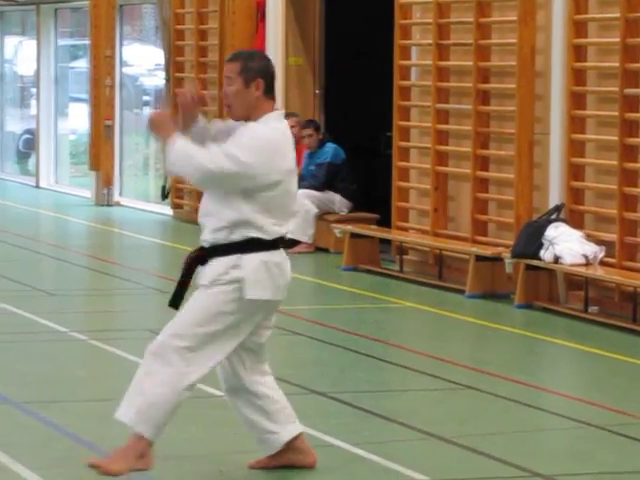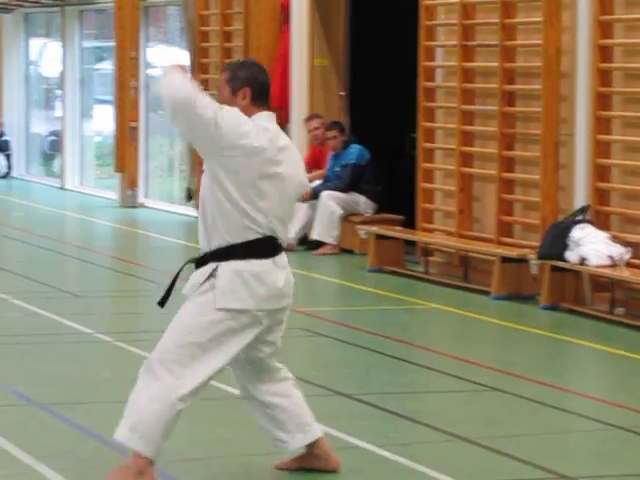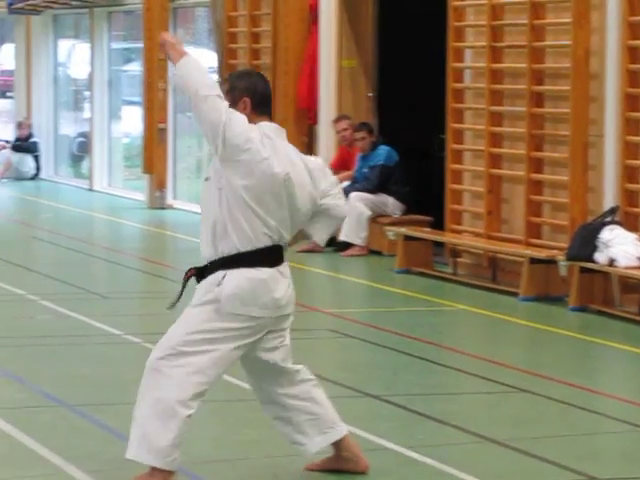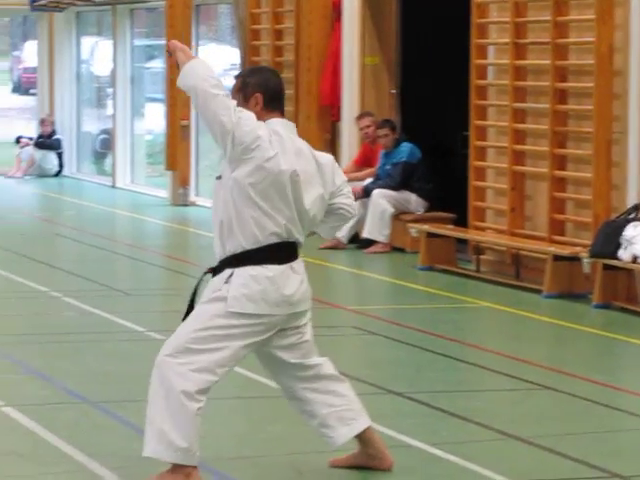
dt=0.1s
person 1, frame 1
left shoulder: (263, 139)
right shoulder: (247, 131)
left elbow: (201, 168)
right elbow: (210, 138)
left wrist: (171, 137)
right wrist: (187, 123)
left hip: (246, 273)
right hip: (251, 268)
left knee: (172, 353)
right knee: (243, 364)
right ankle: (293, 445)
person 1, frame 2
left shoulder: (243, 134)
right shoulder: (279, 145)
left elbow: (181, 99)
left wrist: (172, 77)
left hip: (237, 278)
right hip: (264, 272)
left knee: (171, 364)
right knee: (260, 372)
person 1, frame 3
left shoulder: (245, 141)
right shoulder: (297, 160)
left elbow: (200, 94)
right elbow: (316, 209)
left wrist: (178, 53)
left hip: (236, 287)
right hip: (269, 282)
left knee: (170, 369)
right knee: (279, 375)
person 1, frame 4
left shoulder: (256, 138)
right shoulder: (313, 158)
left elbow: (209, 95)
right elbow: (341, 208)
left wrist: (186, 58)
left hip: (248, 284)
right hip: (285, 277)
left knee: (178, 365)
right knee: (304, 369)
person 2, frame 1
left shoulder: (331, 151)
right shoulder: (309, 153)
left elbow: (319, 183)
right elbow: (302, 180)
left hip: (340, 198)
right hip: (323, 194)
left knee: (302, 195)
left ankle: (305, 243)
person 2, frame 2
left shoulder: (356, 152)
right shoulder: (335, 155)
left elbow: (344, 185)
right elbow: (328, 182)
left wrist: (314, 192)
right wrist: (311, 191)
left hip: (364, 199)
right hip: (347, 196)
left knee: (327, 196)
right knee: (311, 200)
left ankle: (331, 244)
right ankle: (290, 239)
person 2, frame 3
left shoulder: (384, 153)
right shoulder: (362, 156)
left elbow: (373, 184)
right elbow: (355, 184)
left hip: (393, 201)
right hip: (379, 198)
left knee: (354, 197)
left ankle: (359, 246)
person 2, frame 4
left shoulder: (407, 150)
right shoulder: (386, 153)
left elbow: (395, 182)
right elbow: (378, 180)
left wrist: (365, 190)
right wrist: (362, 189)
left hip: (416, 197)
right hip: (395, 195)
left knee: (378, 194)
right knee: (361, 198)
left ankle: (382, 243)
right ankle: (340, 239)
